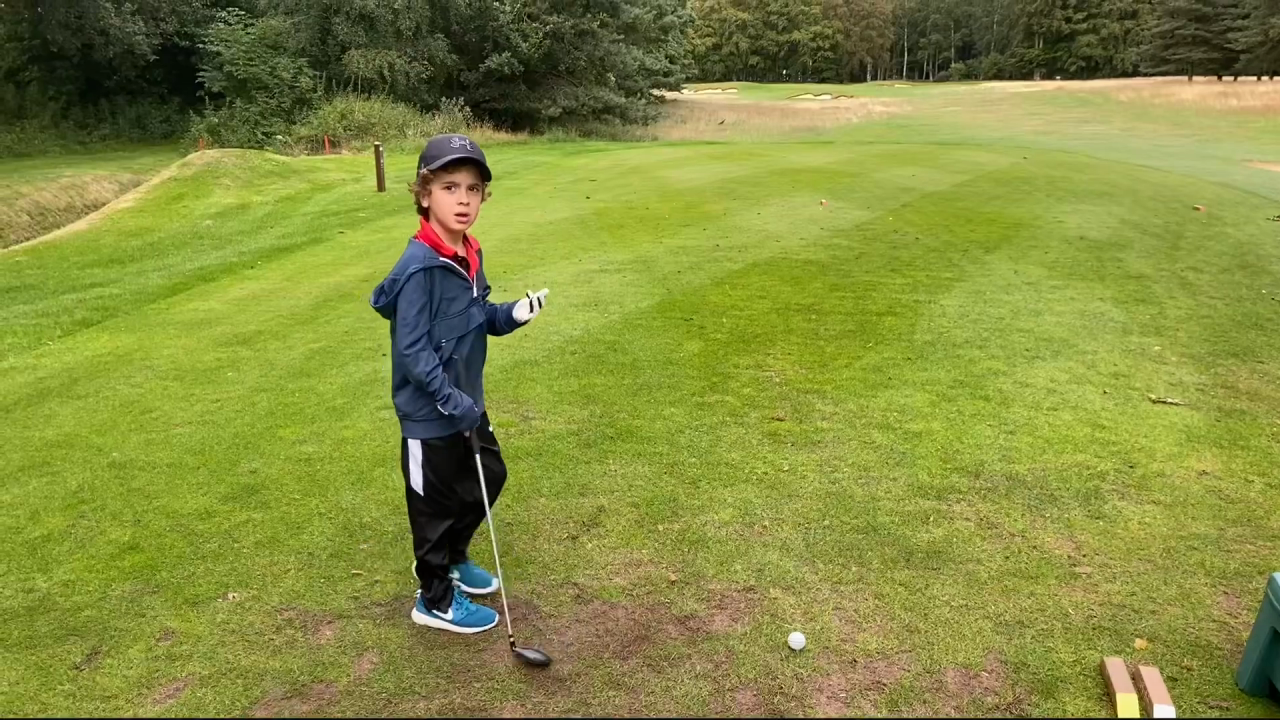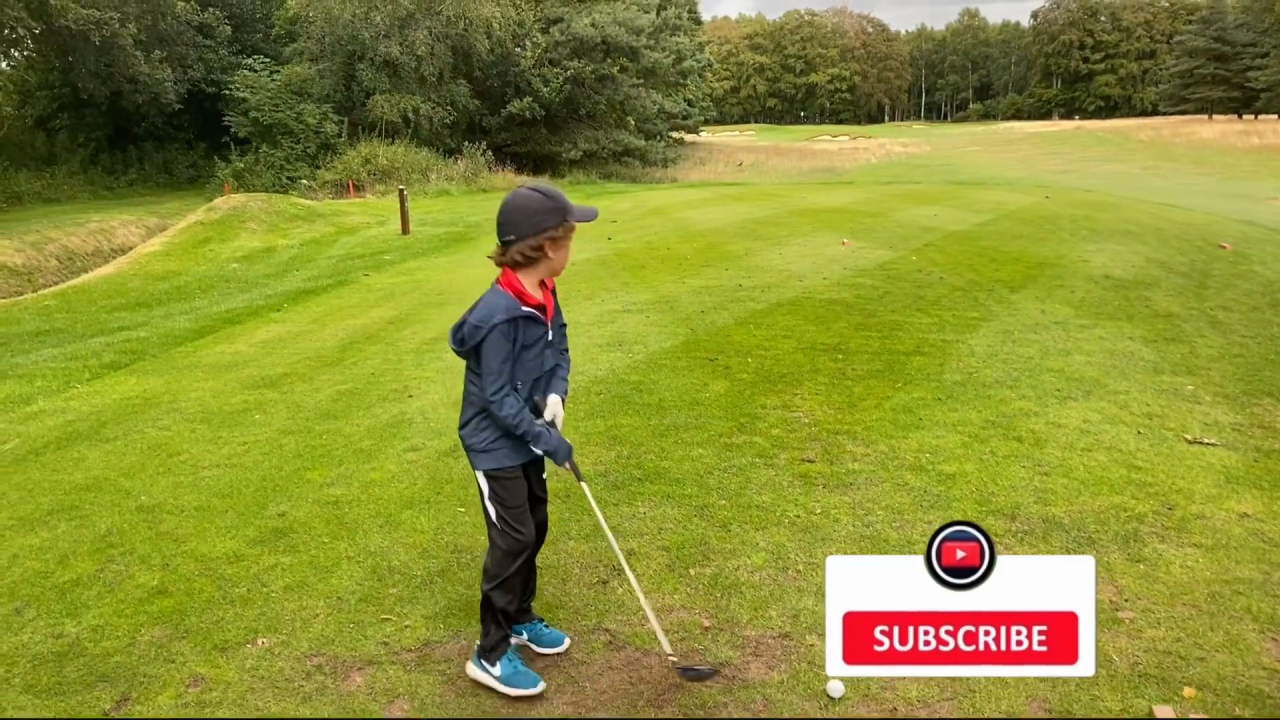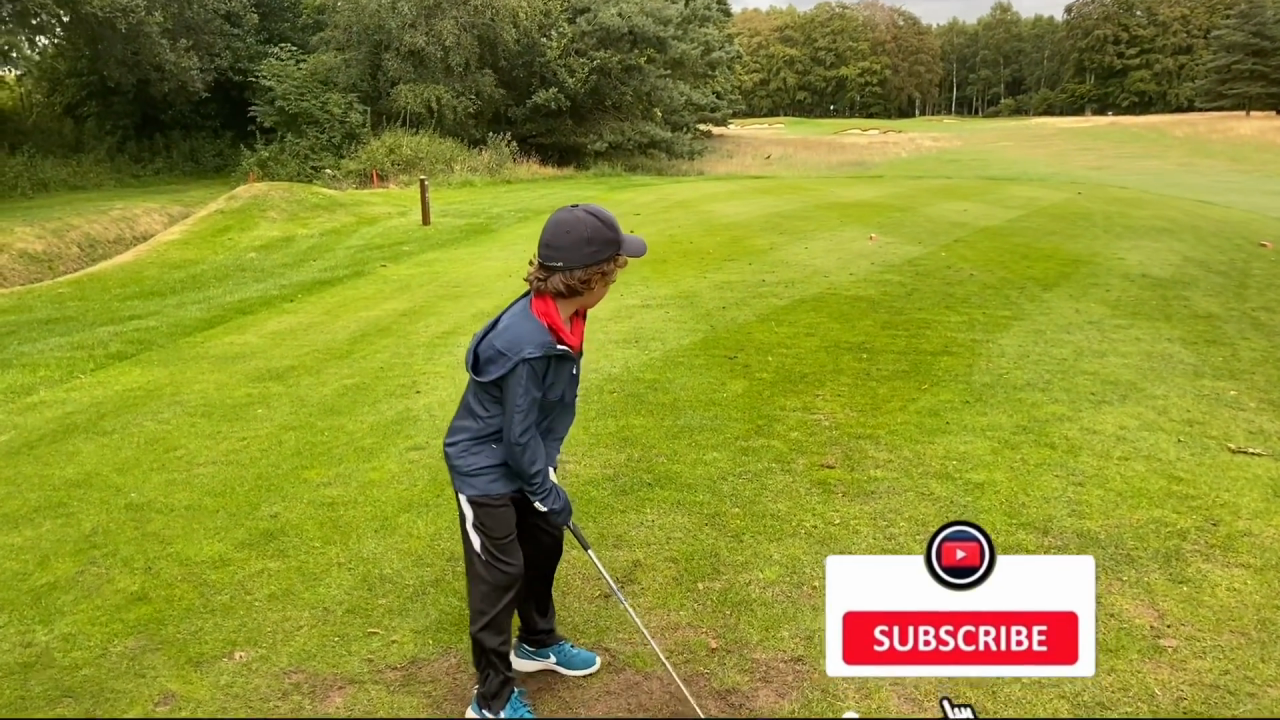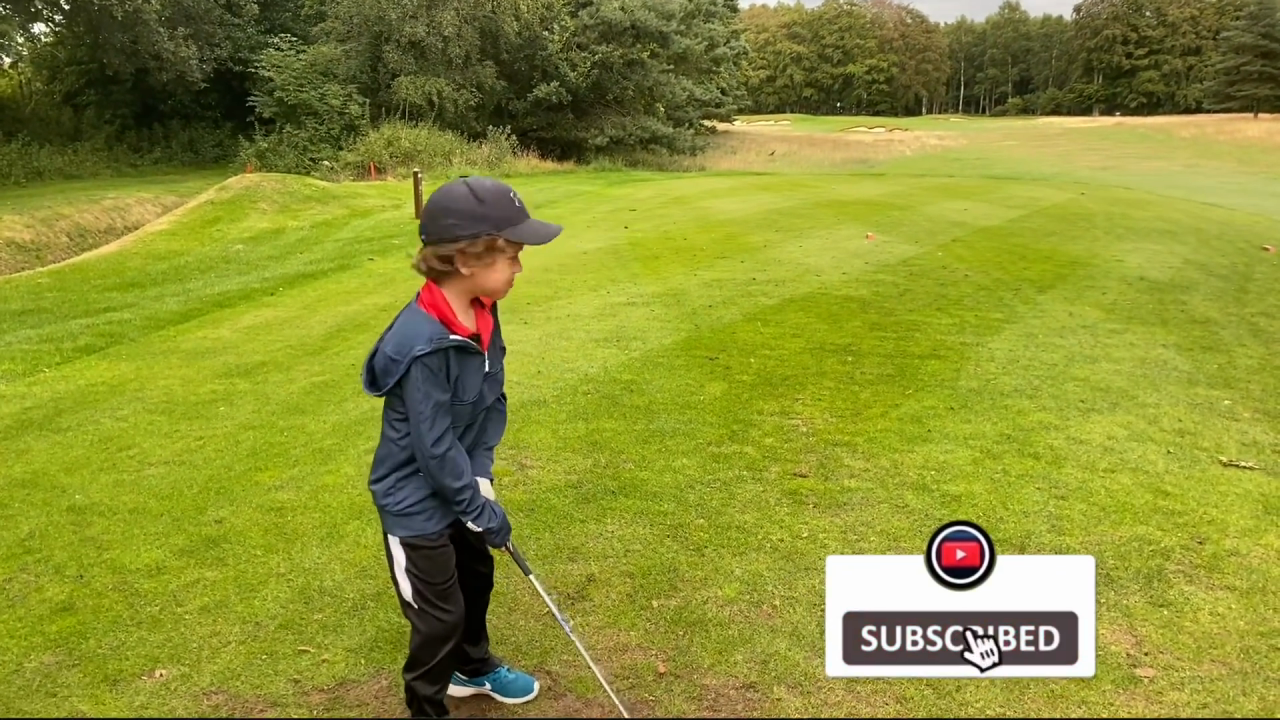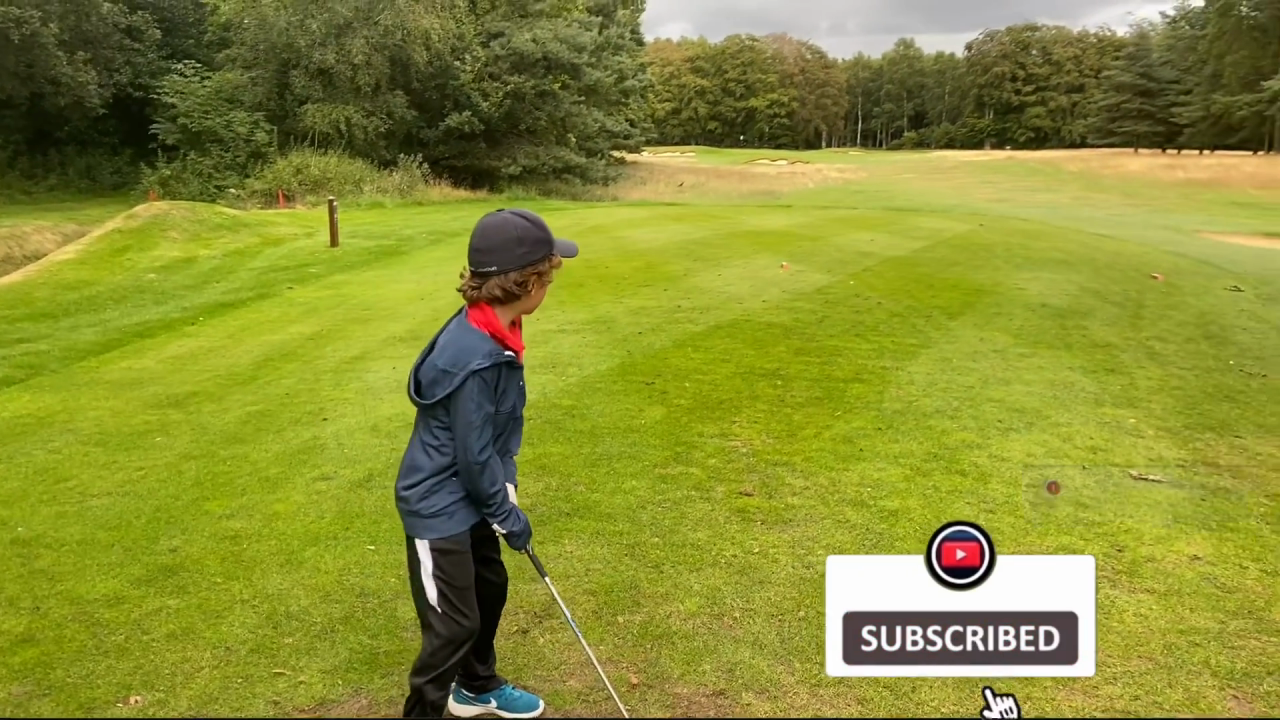
dt=1s
person 1, frame 1
left shoulder: (469, 254)
right shoulder: (419, 268)
right elbow: (413, 352)
left wrist: (512, 314)
right wrist: (453, 403)
left hip: (465, 402)
right hip: (429, 413)
left knee: (489, 476)
right knee: (438, 505)
left ankle: (451, 559)
right ankle: (436, 600)
person 1, frame 2
left shoulder: (544, 294)
right shoulder: (501, 316)
left elbow: (558, 351)
right elbow: (497, 397)
left wrist: (557, 394)
right wrist: (543, 438)
left hip: (524, 436)
right hip: (495, 444)
left knee: (533, 531)
right knee: (512, 540)
left ankle: (519, 618)
right ankle: (492, 655)
person 1, frame 3
left shoulder: (565, 317)
right shoulder: (526, 345)
left elbow: (562, 400)
right elbow: (519, 433)
left wrist: (548, 467)
right wrist: (546, 491)
left hip: (521, 460)
right hip: (485, 466)
left knee: (544, 544)
right knee: (500, 573)
left ankle: (538, 642)
person 1, frame 4
left shoulder: (482, 314)
right shoulder: (421, 345)
left elbow: (493, 402)
right elbow: (434, 446)
left wrist: (482, 478)
right wrist: (479, 509)
left hip: (458, 487)
right hip: (418, 501)
left knee: (476, 579)
right knee: (440, 615)
left ankle: (472, 667)
person 1, frame 5
left shoulder: (497, 332)
right shoulder: (471, 360)
left elbow: (505, 424)
right elbow: (474, 454)
left wrist: (507, 489)
right wrist: (507, 515)
left hip: (467, 498)
right hip: (439, 505)
left knee: (489, 588)
right knee: (454, 622)
